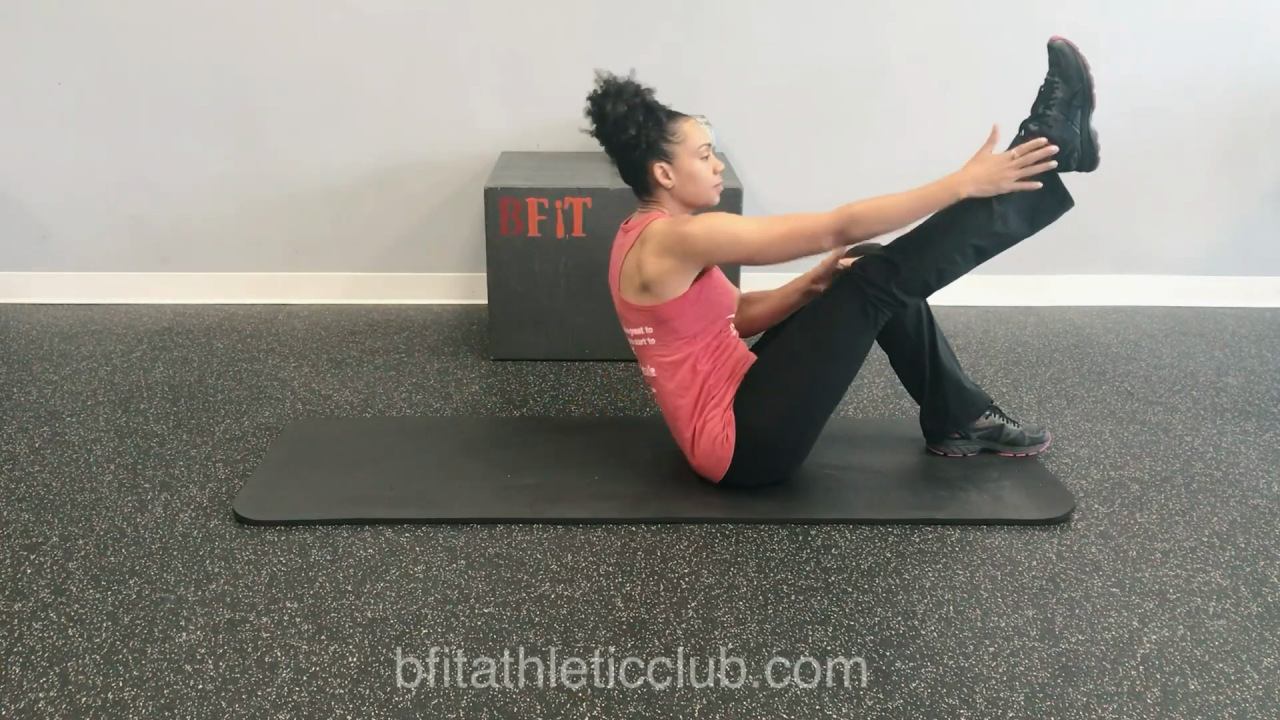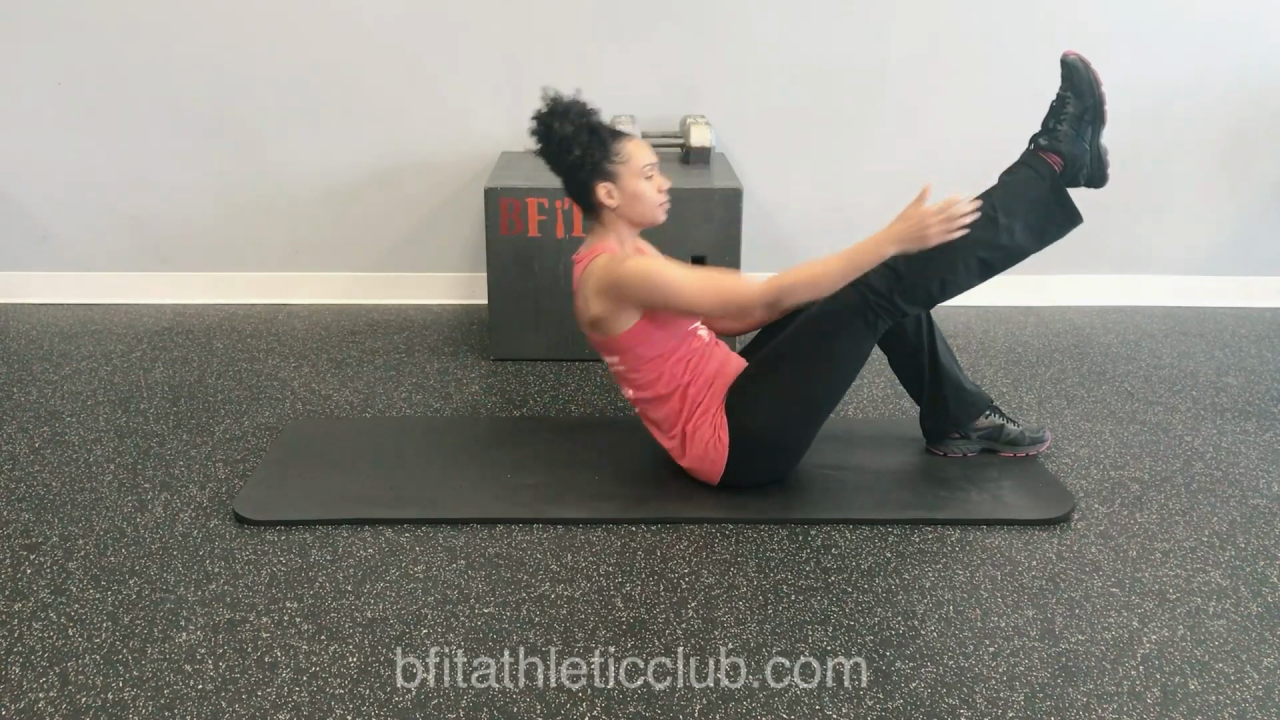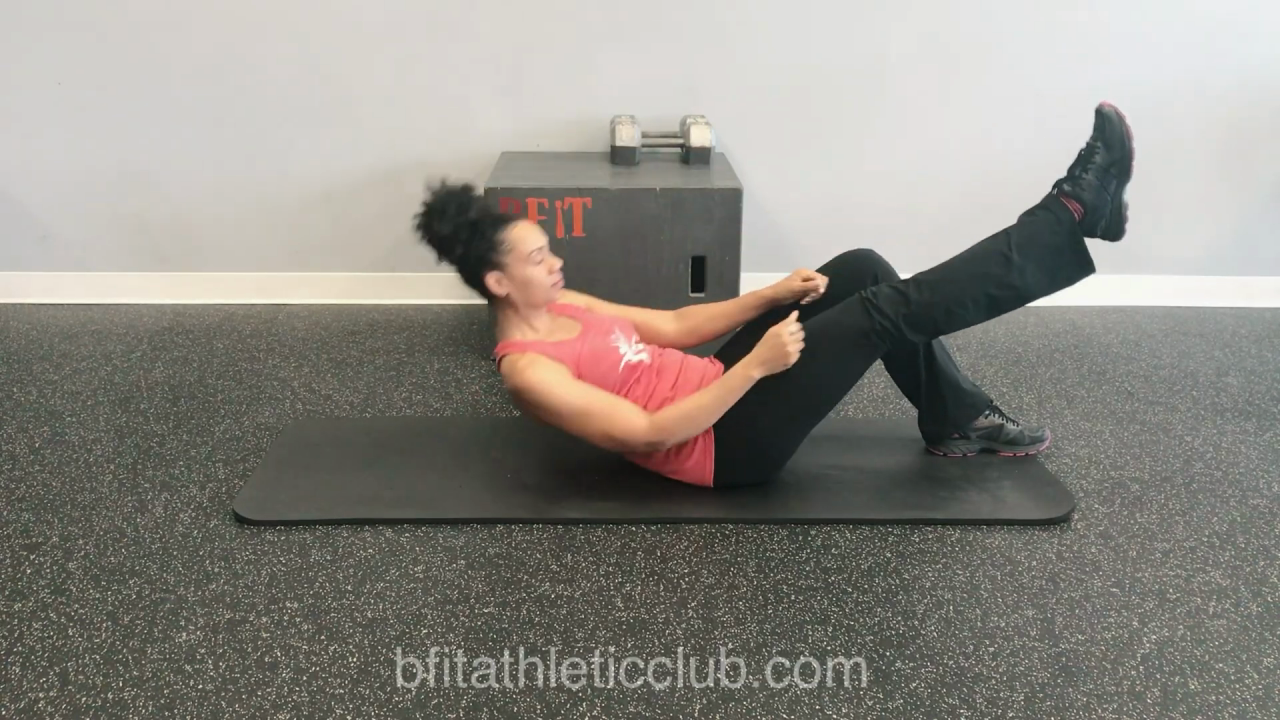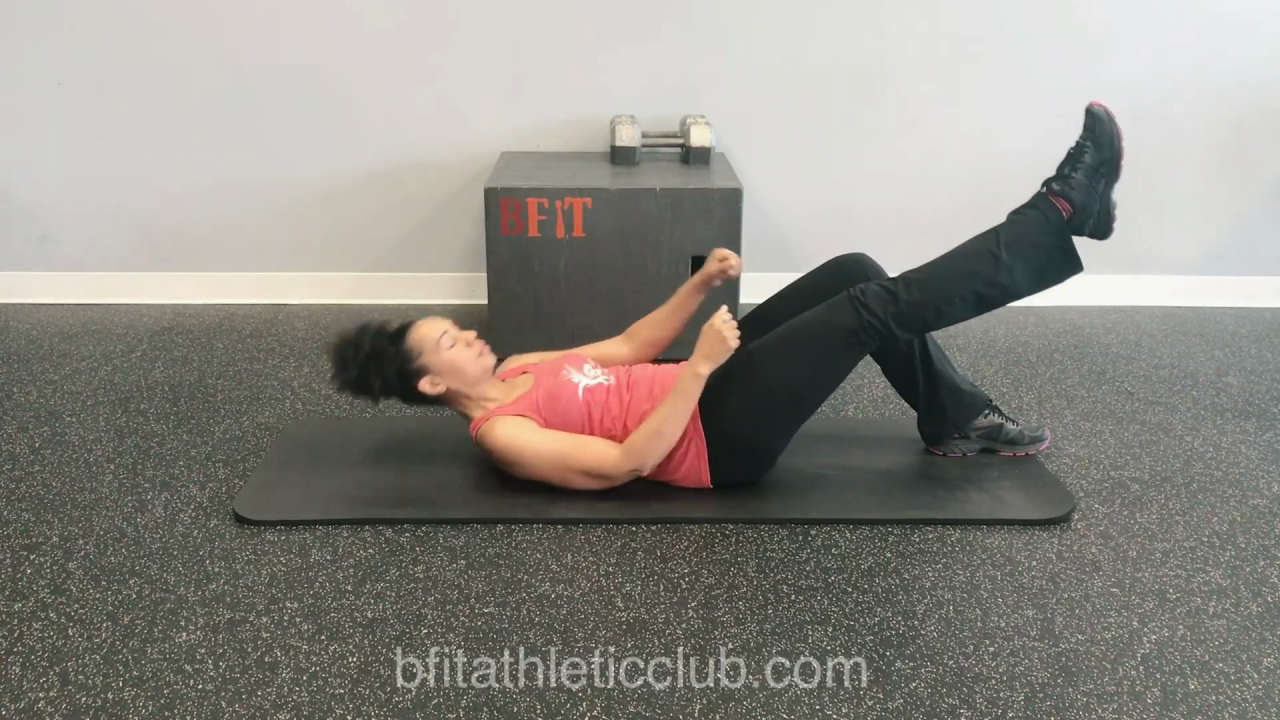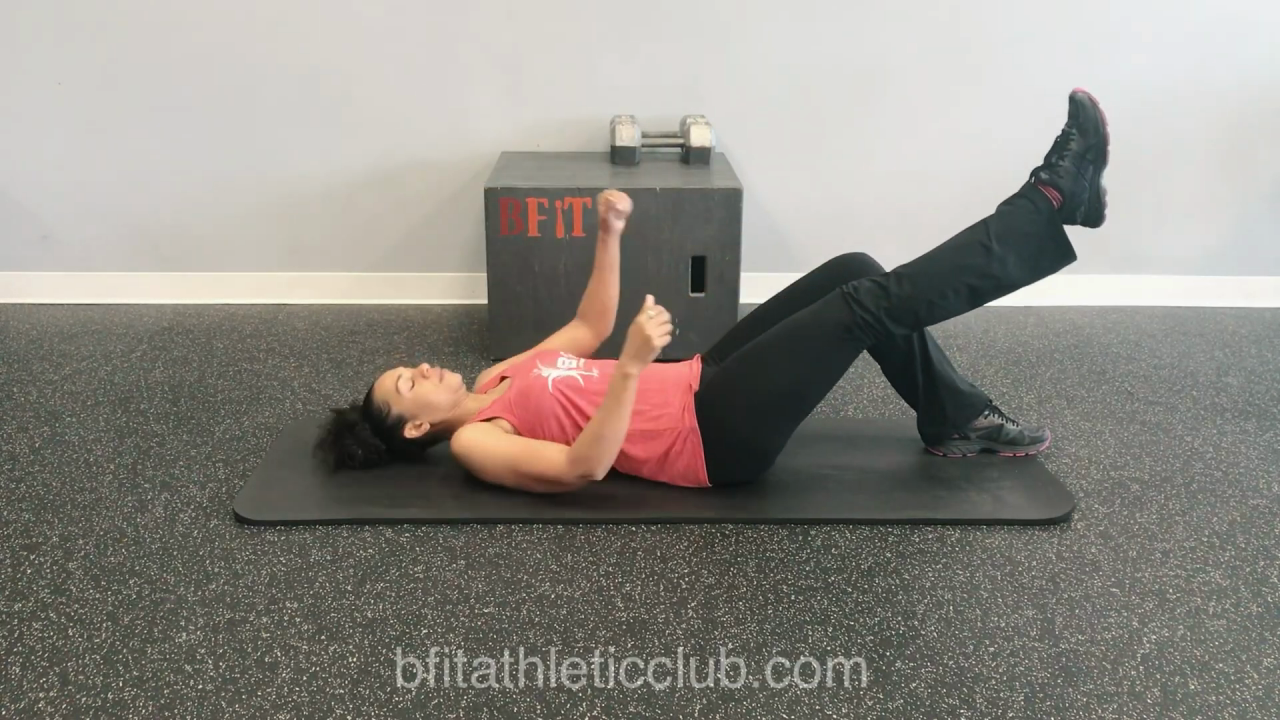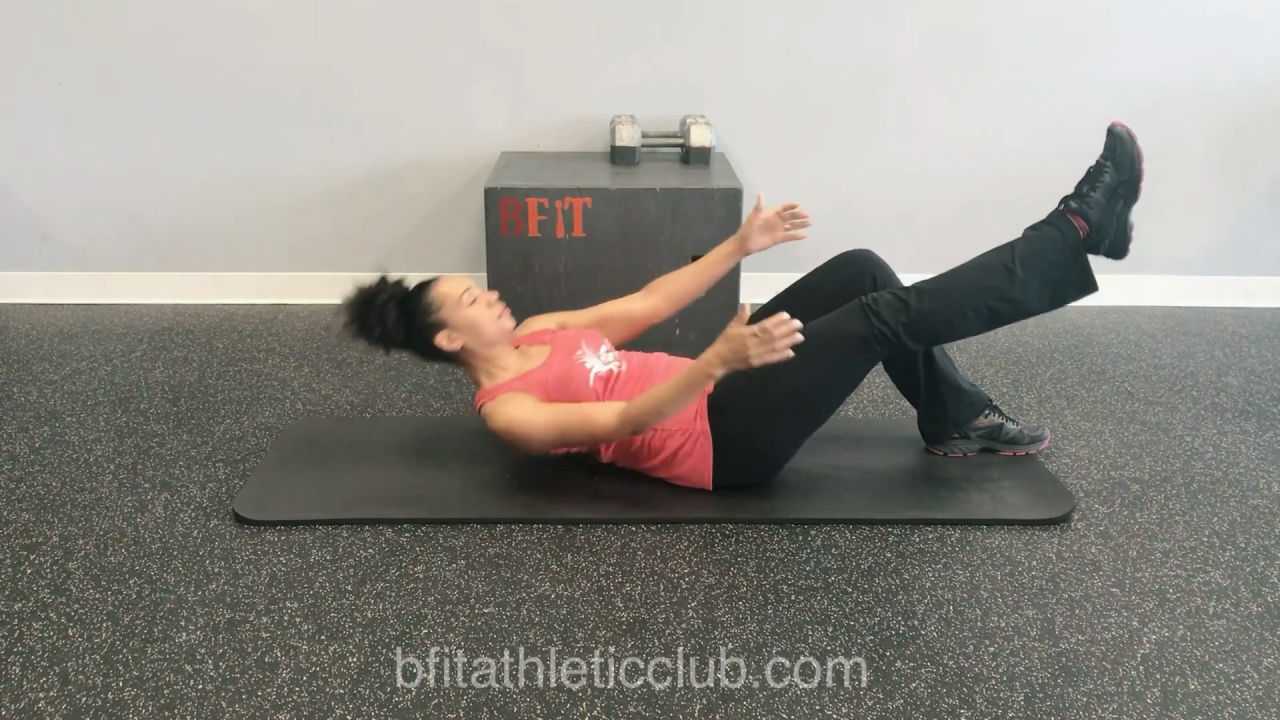
dt=0.3s
person 1, frame 1
left shoulder: (651, 234)
right shoulder: (681, 237)
right elbow: (839, 228)
left wrist: (812, 284)
right wrist: (962, 181)
left hip: (739, 405)
right hip: (746, 440)
left knee: (876, 277)
right knee: (882, 280)
left ankle: (960, 423)
right ankle: (1048, 144)
person 1, frame 2
left shoulder: (617, 253)
right shoulder: (618, 272)
left elbow: (721, 316)
right elbow: (773, 297)
left wrist: (841, 267)
right wrist: (889, 240)
left hip: (727, 403)
right hip: (738, 443)
left knee: (879, 283)
right knee: (885, 291)
left ankle: (959, 424)
right ankle: (1051, 164)
person 1, frame 3
left shoulder: (555, 306)
right shoulder: (529, 371)
left elbow: (675, 325)
right elbow: (655, 433)
left wrist: (774, 293)
right wrist: (758, 366)
left hip: (718, 389)
right hip: (725, 442)
left knee: (861, 270)
right knee: (889, 311)
left ankle: (958, 424)
right ankle: (1072, 212)
person 1, frame 4
left shoulder: (511, 374)
right shoulder: (497, 432)
left elbow: (626, 348)
right elbow: (625, 463)
left wrist: (698, 285)
right wrist: (702, 363)
left hip: (695, 393)
right hip: (714, 439)
left knee: (853, 273)
right knee: (876, 311)
left ankle: (958, 422)
right ankle: (1058, 214)
person 1, frame 5
left shoulder: (498, 378)
right shoulder: (476, 445)
left elbow: (587, 325)
right elbow: (586, 467)
left wrist: (611, 232)
right wrist: (635, 362)
left hip: (698, 389)
right hip: (714, 436)
left knee: (853, 271)
right knee: (871, 306)
left ankle: (956, 422)
right ankle: (1048, 204)
person 1, frame 6
left shoulder: (535, 334)
right shoulder: (507, 411)
left elbow: (649, 303)
right elbow: (627, 423)
left wrist: (739, 245)
right wrist: (721, 359)
left hip: (716, 395)
right hip: (725, 442)
left knee: (859, 270)
right knee: (887, 318)
left ankle: (957, 421)
right ankle: (1074, 232)
